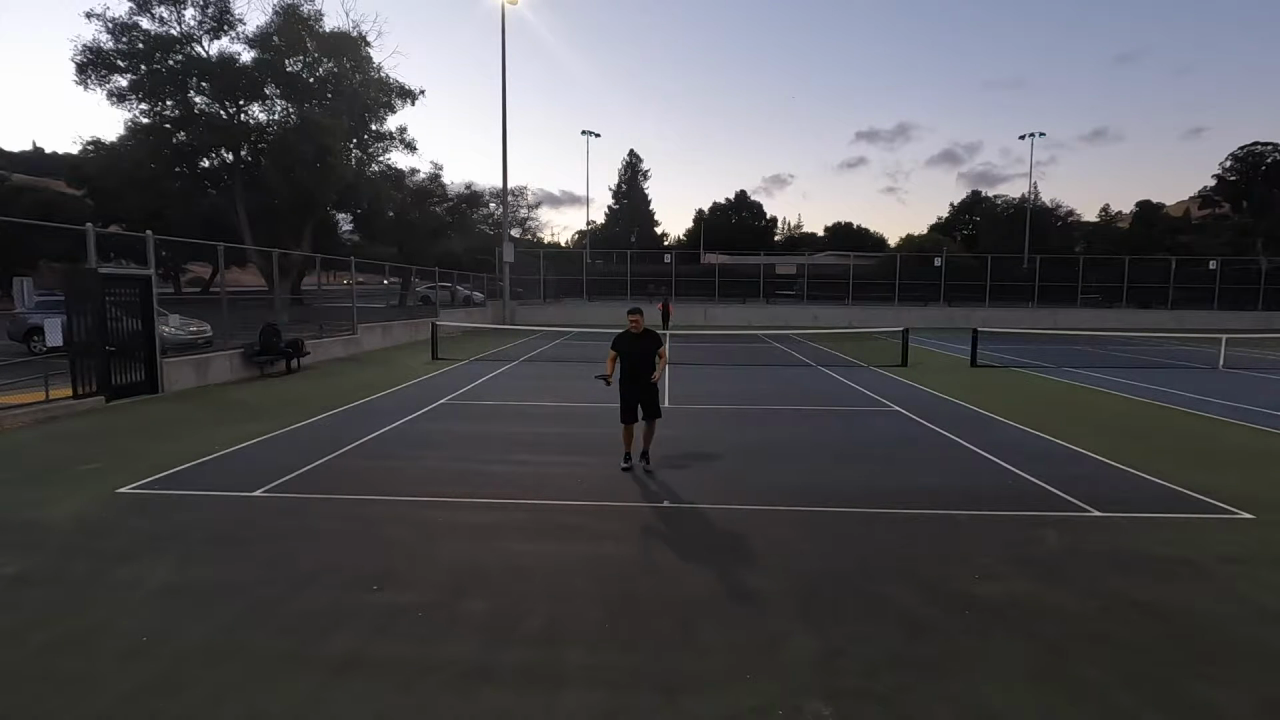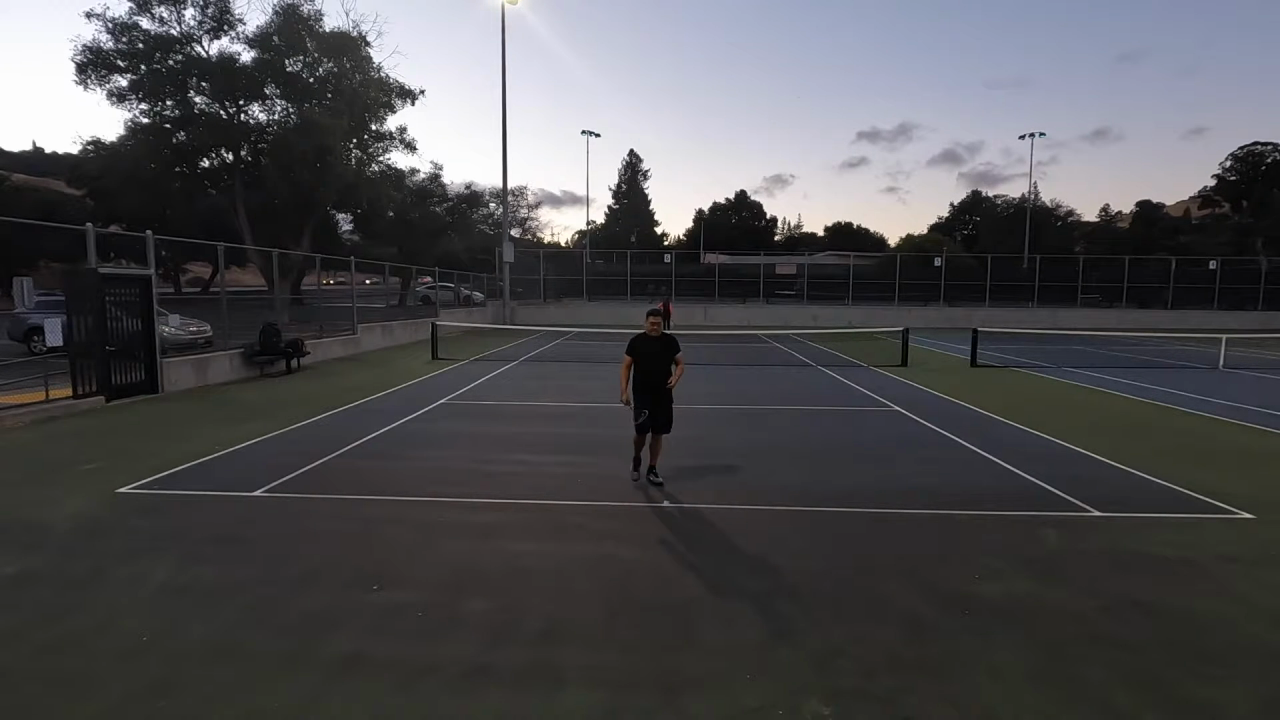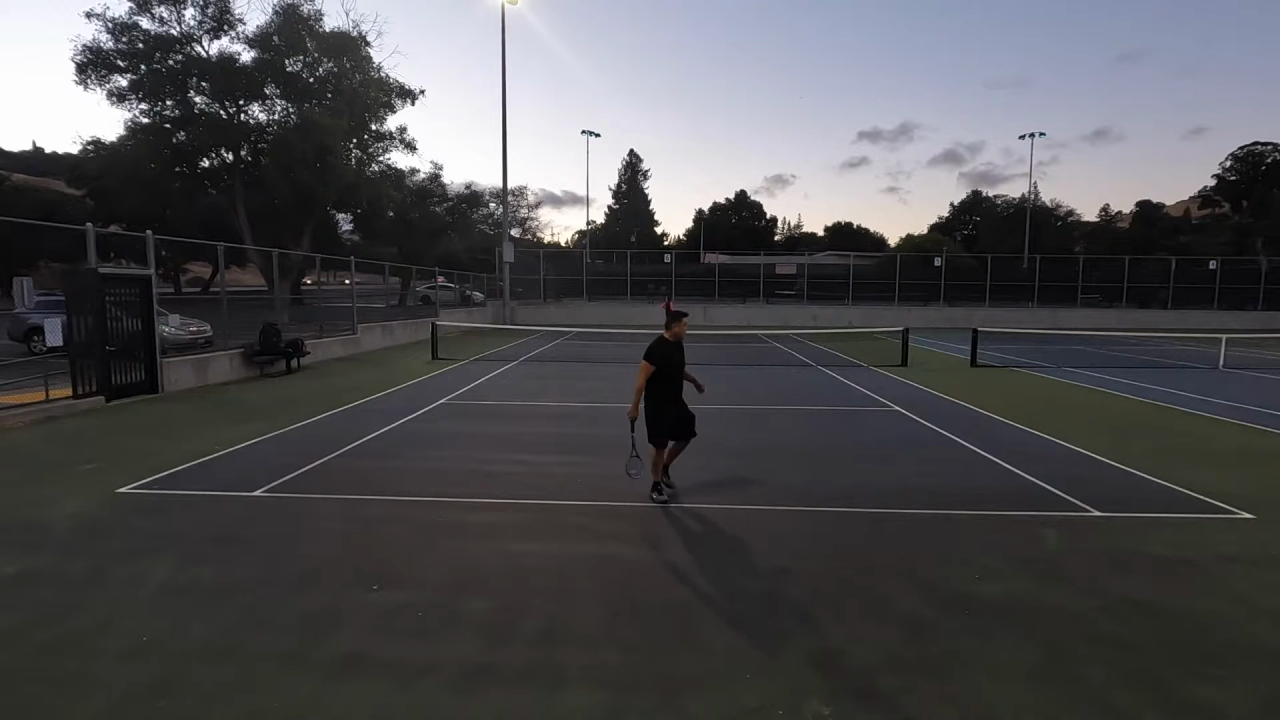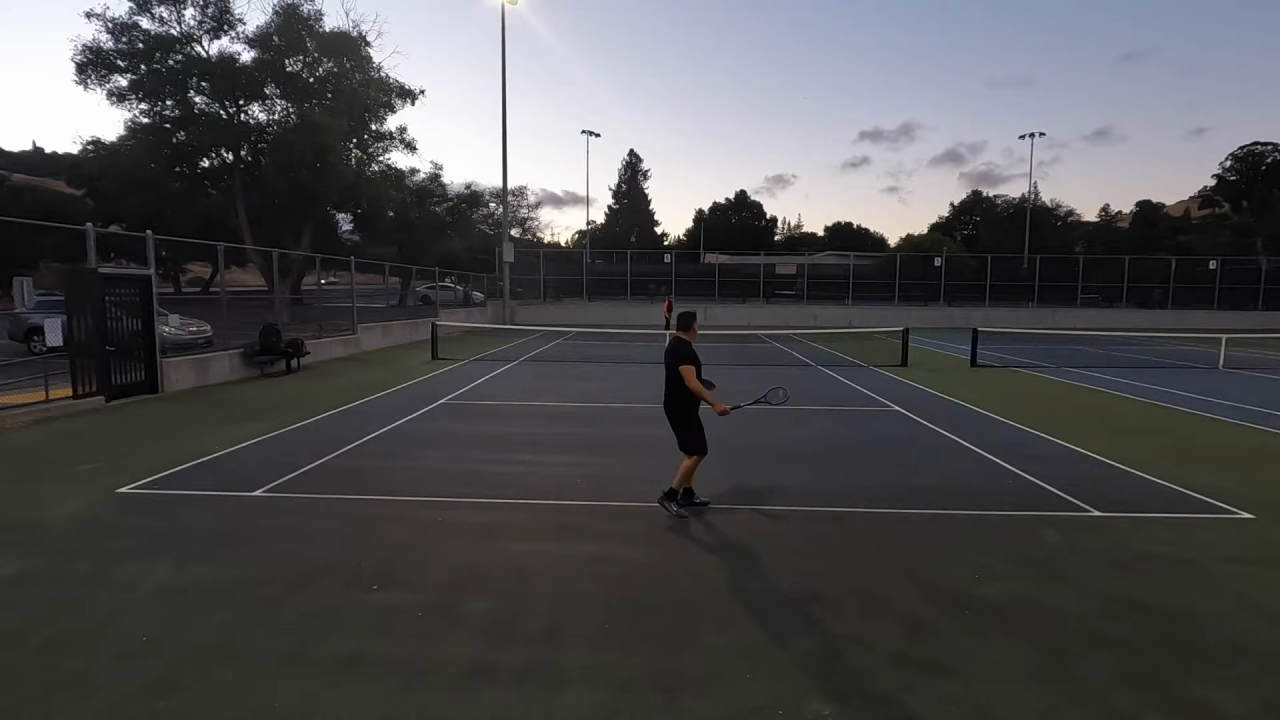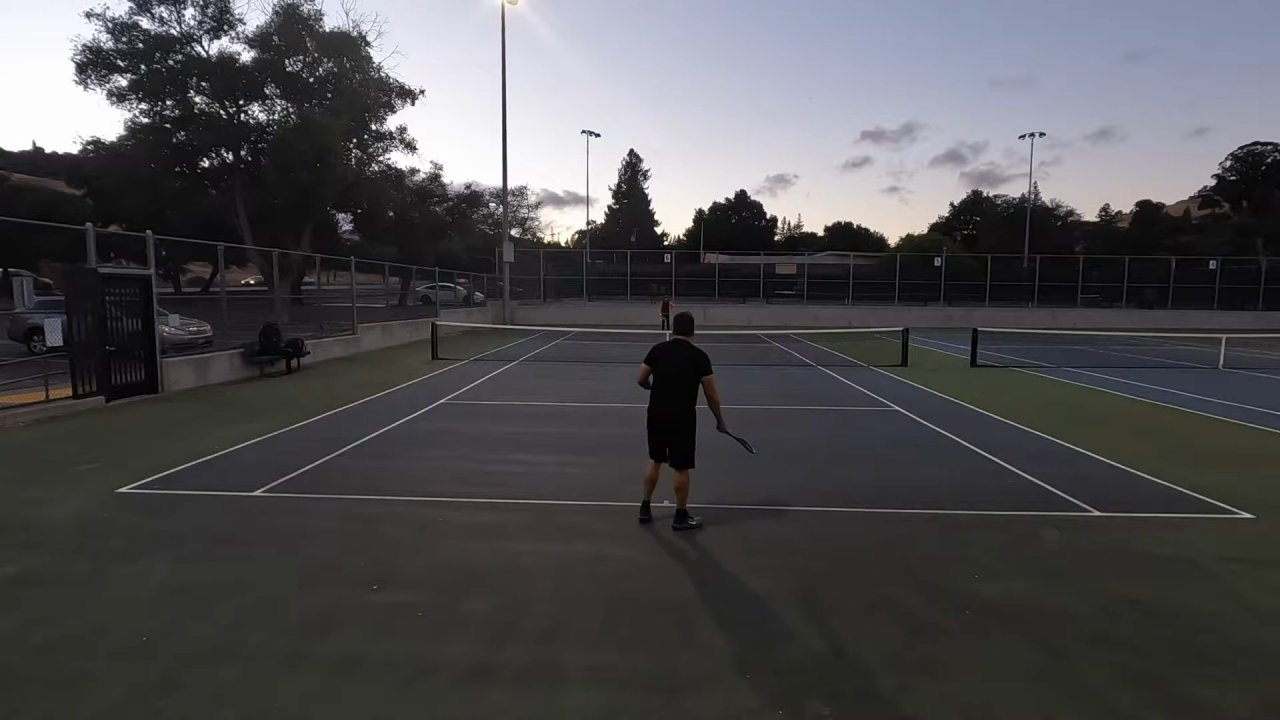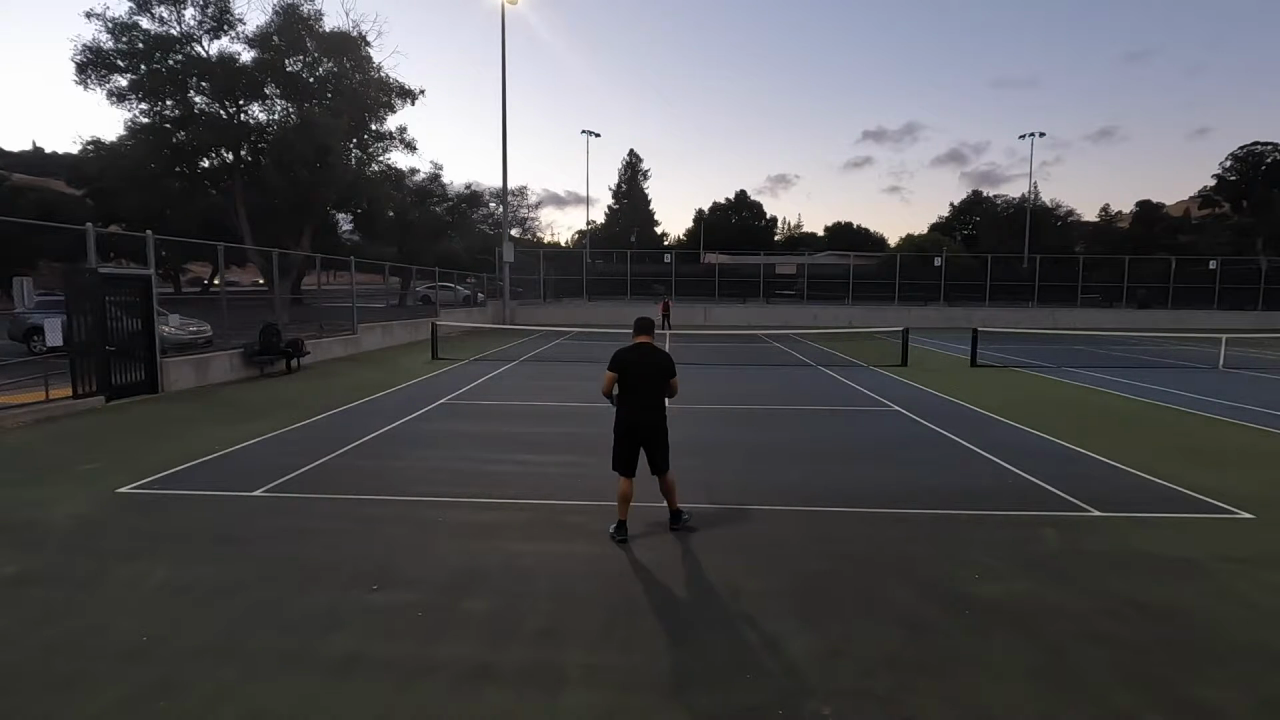
dt=0.5s
person 1, frame 1
left shoulder: (653, 337)
right shoulder: (620, 338)
left elbow: (663, 357)
right elbow: (611, 359)
left wrist: (659, 372)
right wrist: (608, 374)
left hip: (649, 386)
right hip: (627, 387)
left knee: (651, 421)
right knee: (628, 423)
left ankle: (645, 453)
right ankle: (627, 456)
person 1, frame 2
left shoulder: (670, 341)
right shoulder: (636, 342)
left elbow: (680, 364)
right elbow: (626, 367)
left wrist: (675, 378)
right wrist: (624, 391)
left hip: (663, 395)
right hip: (641, 395)
left knee: (658, 433)
right knee: (642, 432)
left ankle: (652, 469)
right ankle: (637, 458)
person 1, frame 3
left shoulder: (678, 345)
right shoulder: (656, 348)
right elbow: (642, 380)
left wrist: (694, 380)
right wrist: (634, 406)
left hip: (676, 401)
right hip: (658, 405)
left knee: (686, 435)
right knee: (659, 445)
left ankle: (664, 468)
right ankle: (655, 486)
person 1, frame 4
left shoulder: (675, 345)
right shoulder: (683, 350)
right elbow: (691, 382)
left wrist: (702, 381)
right wrist: (715, 404)
left hip: (678, 407)
right hip: (682, 409)
left knee: (692, 452)
right knee: (696, 453)
left ankle: (687, 493)
right ankle: (670, 495)
person 1, frame 5
left shoulder: (657, 350)
right shoulder: (699, 356)
left elbow: (641, 380)
right elbow: (711, 394)
right wrist: (720, 420)
left hip: (656, 414)
right hip: (683, 418)
left knee: (654, 461)
right knee: (681, 468)
left ankle: (645, 507)
right ankle: (681, 517)
person 1, frame 6
left shoulder: (621, 356)
right shoulder: (665, 358)
left elbow: (606, 390)
right elbow: (673, 392)
left wrist: (614, 398)
left hip: (627, 422)
right hip: (655, 423)
left knee: (625, 476)
right knee: (663, 472)
left ankle: (621, 527)
right ankle: (675, 516)
